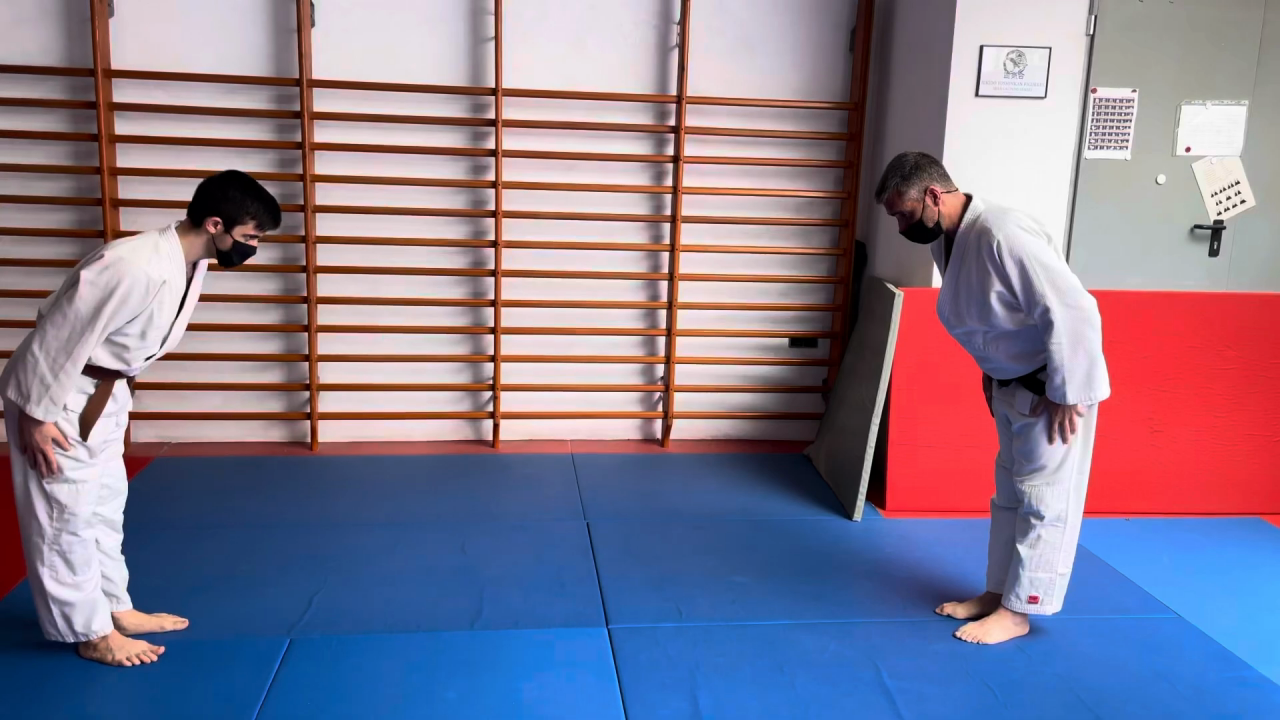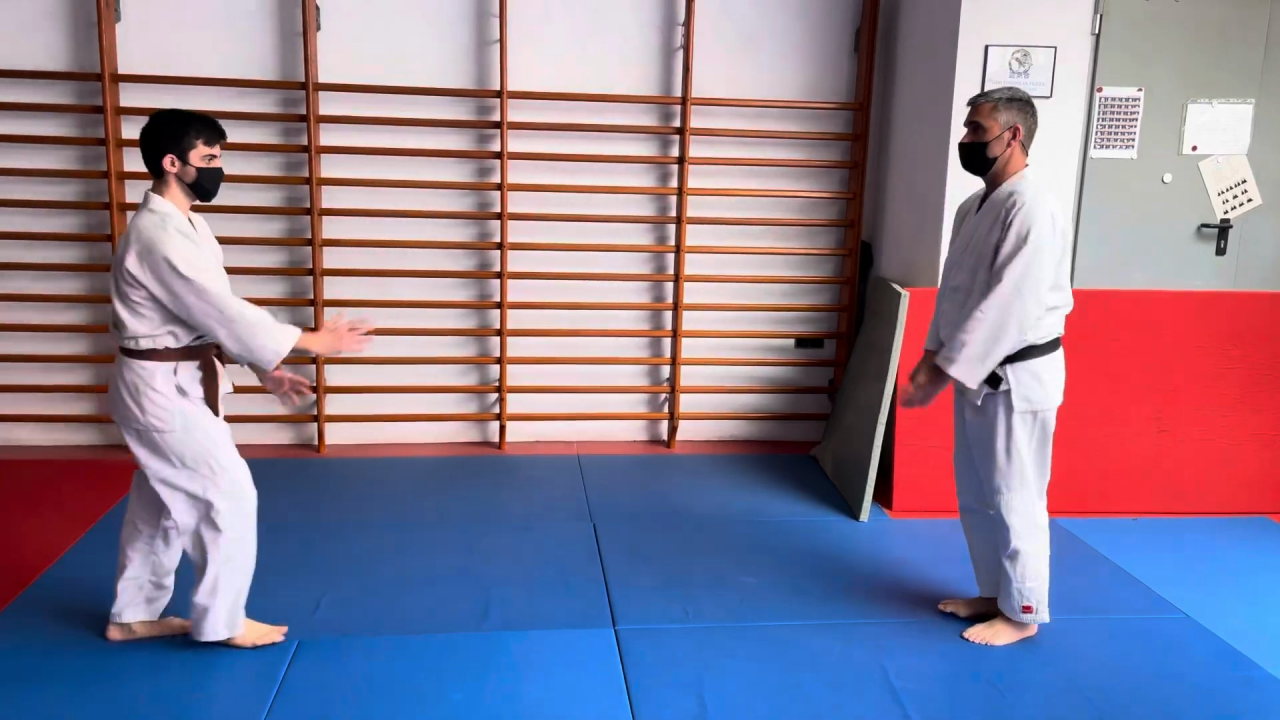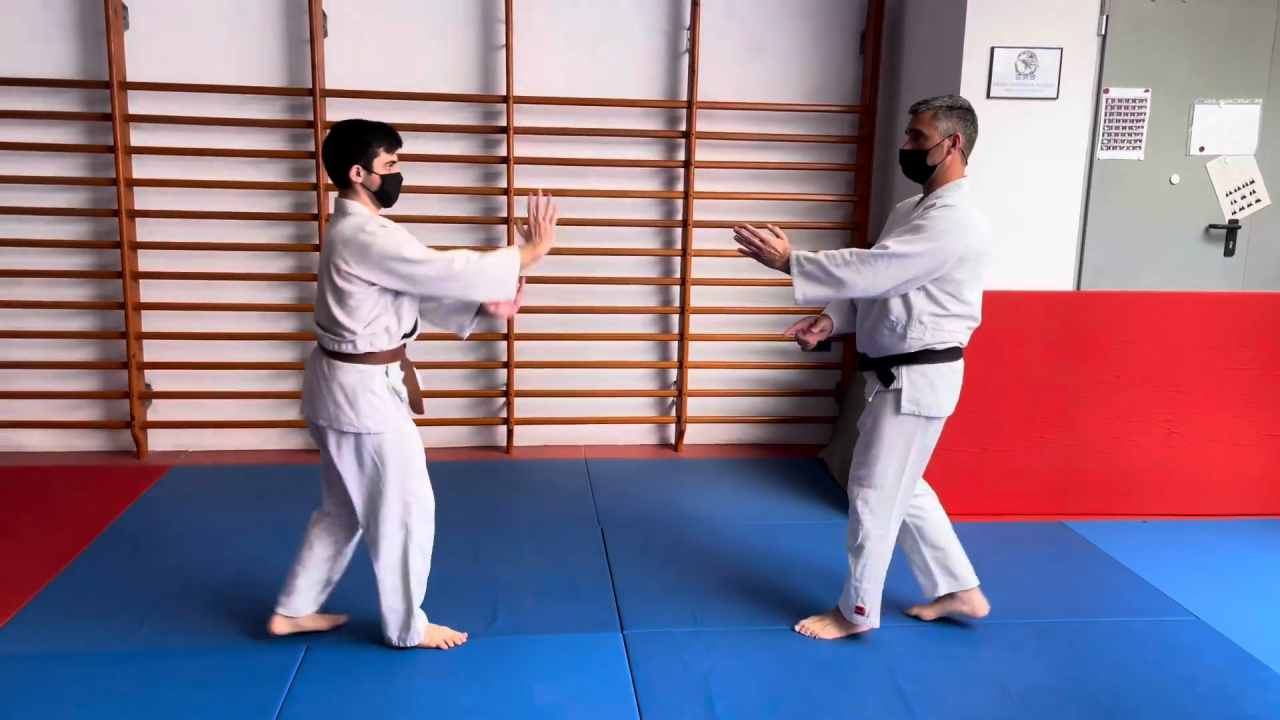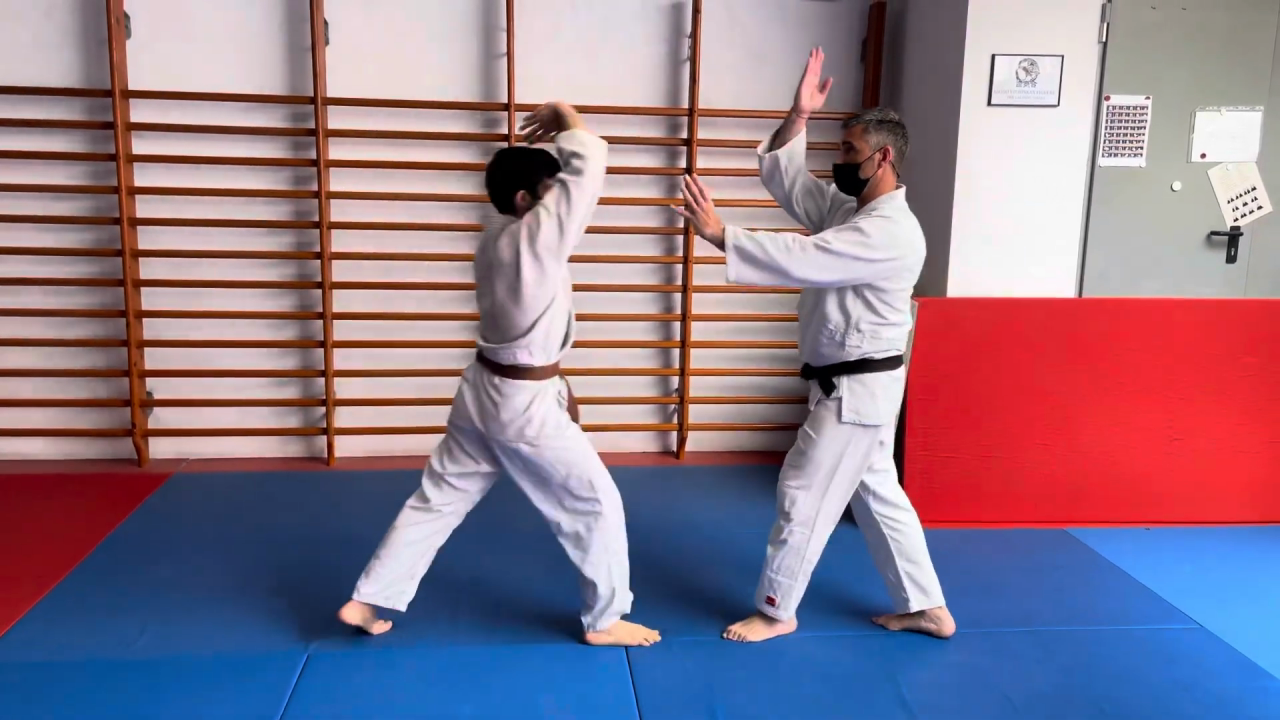
dt=0.7s
person 1, frame 1
left shoulder: (1003, 234)
right shoulder: (945, 239)
left elbow: (1073, 312)
left wrist: (1067, 395)
right wrist: (992, 372)
left hip: (1058, 385)
right hip: (1014, 384)
left knee: (1045, 496)
right knee: (1011, 491)
left ankle: (1018, 609)
right ankle: (999, 592)
person 1, frame 2
left shoulder: (1033, 210)
right shoulder: (974, 209)
left elbow: (1010, 302)
left wrist: (947, 367)
right wrist: (937, 353)
left hip: (1018, 379)
right hip: (979, 377)
left knee: (1012, 498)
right knee: (976, 493)
left ankle: (1023, 611)
right ankle: (996, 595)
person 1, frame 3
left shoulder: (957, 222)
right shoulder: (914, 209)
left elbow: (874, 269)
right elbow: (875, 280)
left wrist: (788, 261)
right wrist: (831, 320)
left hip: (917, 378)
right hip: (902, 374)
left knee: (875, 493)
right knee: (900, 486)
left ankle: (855, 612)
right ankle: (957, 588)
person 1, frame 4
left shoulder: (891, 233)
right shoulder: (845, 209)
left elbow: (798, 260)
right elbow: (786, 178)
left wrist: (719, 235)
right wrist: (797, 116)
left hip: (857, 389)
right hip: (852, 384)
left knee: (803, 496)
right knee: (878, 494)
left ankle: (775, 611)
right ankle: (926, 607)
person 2, frame 1
left shoulder: (188, 263)
right shoulder: (135, 268)
right elbow: (60, 337)
left hip: (100, 394)
right hip: (57, 394)
left knee: (103, 501)
right knee: (67, 510)
left ankle: (112, 608)
right ankle: (90, 631)
person 2, frame 2
left shoulder: (181, 223)
right shoulder: (156, 233)
left elbow: (214, 306)
right elbow: (218, 309)
left wrist: (264, 366)
right wrist: (307, 343)
left hip: (173, 382)
right hip: (161, 388)
left knee: (161, 506)
right knee: (226, 495)
left ankle: (131, 616)
right ankle: (220, 620)
person 2, frame 3
left shoulder: (355, 227)
right shoulder: (365, 236)
left elbow: (422, 290)
right elbow: (444, 270)
left wrist: (483, 306)
right wrist: (529, 251)
left hip: (345, 381)
right hip: (363, 388)
left knee: (343, 509)
right knee: (406, 507)
left ankle: (294, 608)
right ankle: (405, 624)
person 2, frame 4
left shoulder: (497, 235)
right shoulder: (536, 237)
left elbow: (564, 184)
right elbow: (587, 170)
left wrist: (552, 126)
right wrist: (563, 117)
left hip: (483, 393)
right hip: (528, 404)
left knee: (435, 501)
right knee: (597, 506)
left ankle: (369, 600)
right ankle: (603, 621)
